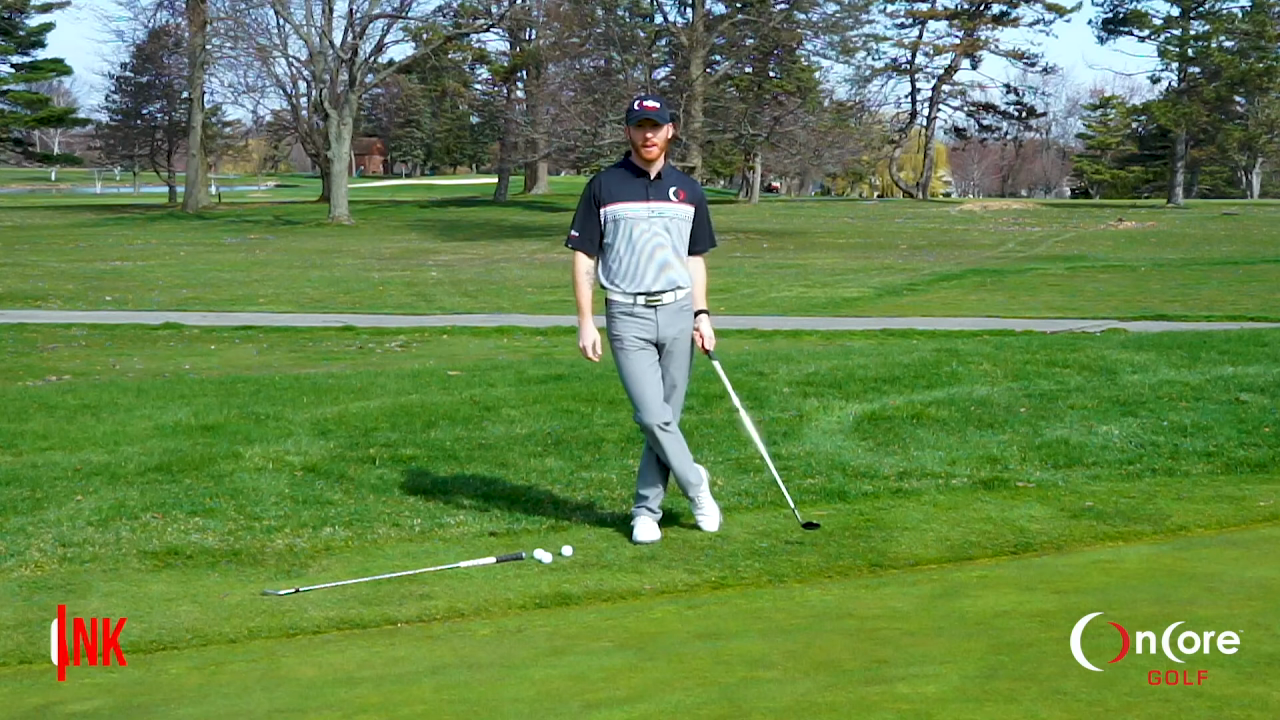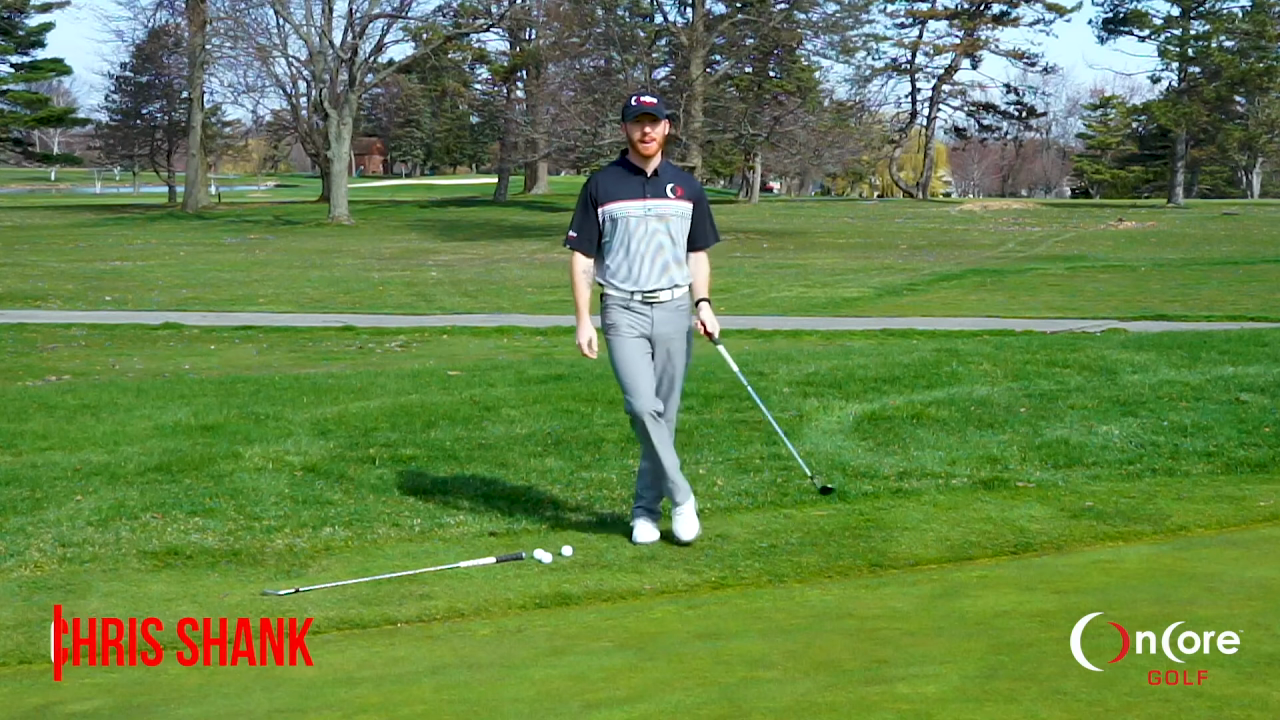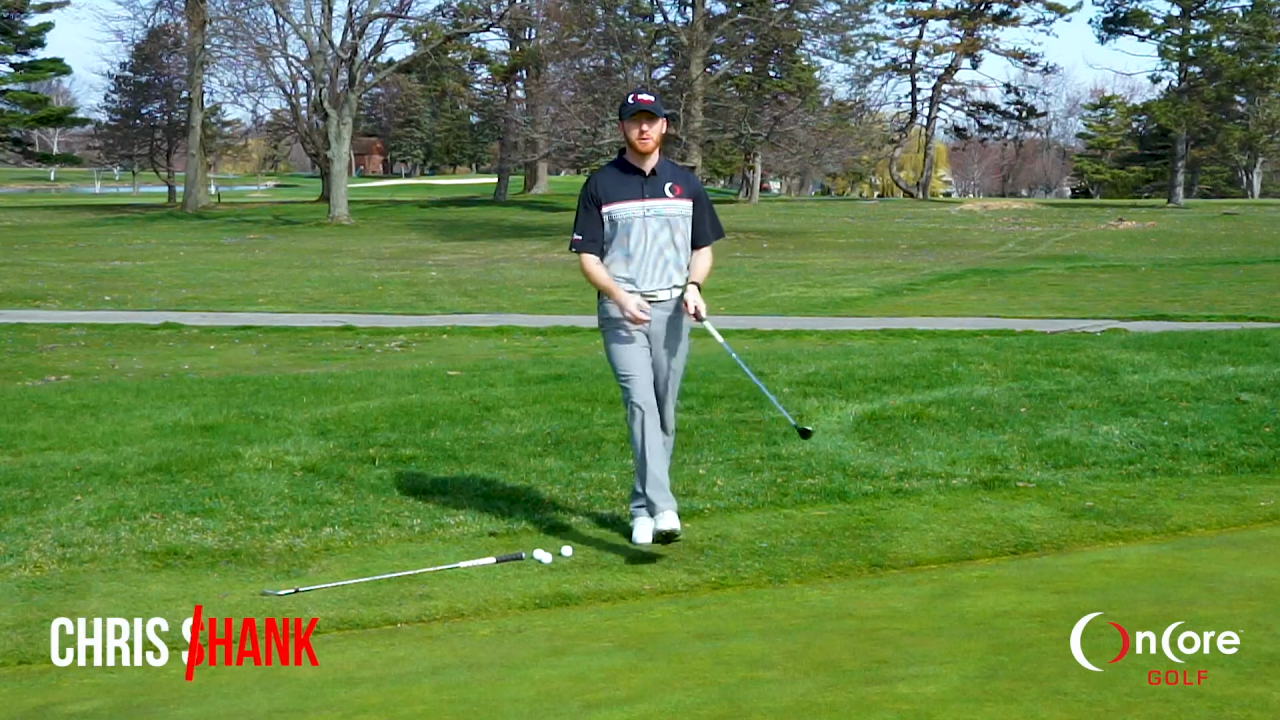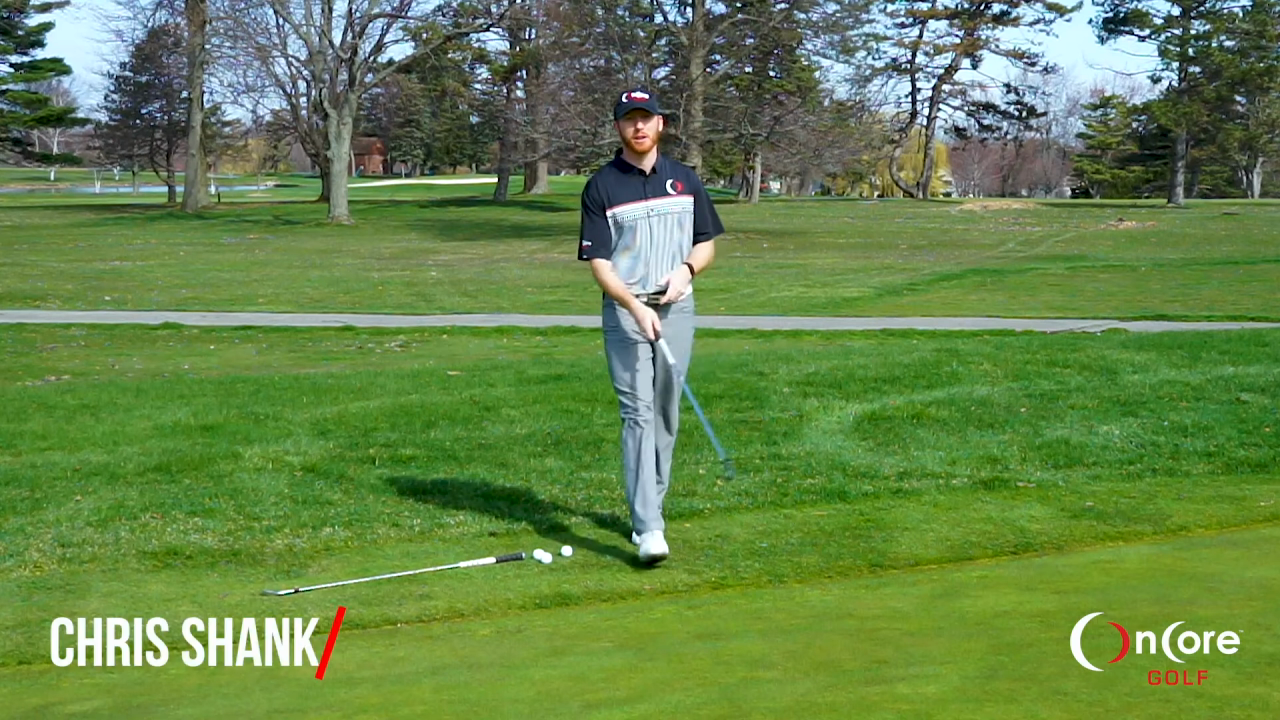
dt=0.3s
person 1, frame 1
left shoulder: (689, 190)
right shoulder: (603, 186)
left elbow: (695, 258)
right elbow: (583, 257)
left wrist: (702, 314)
right wrist: (586, 322)
left hip: (676, 313)
right hip: (627, 316)
left knee: (667, 416)
right knee: (653, 416)
left ankle: (647, 509)
right ankle: (694, 482)
person 1, frame 2
left shoulder: (687, 186)
right shoulder: (601, 185)
left elbow: (698, 253)
right elbow: (581, 256)
left wrist: (703, 303)
right wrist: (583, 319)
left hip: (674, 311)
right hip: (622, 311)
left knee: (664, 416)
right knee: (642, 405)
left ankle: (647, 509)
right ankle: (680, 496)
person 1, frame 3
left shoulder: (686, 183)
right shoulder: (600, 184)
left elbow: (703, 249)
right elbow: (588, 256)
left wrist: (693, 287)
right wrist: (619, 296)
left hip: (671, 311)
right hip: (622, 311)
left knee: (663, 416)
right knee: (640, 401)
left ankle: (642, 509)
right ankle: (662, 507)
person 1, frame 4
left shoulder: (685, 179)
right shoulder: (601, 187)
left elbow: (707, 242)
right elbow: (599, 262)
left wrist: (686, 270)
right wrist: (635, 309)
left hip: (677, 313)
right hip: (625, 313)
left knee: (664, 419)
right knee: (636, 415)
left ankle: (646, 510)
right ankle: (649, 527)
